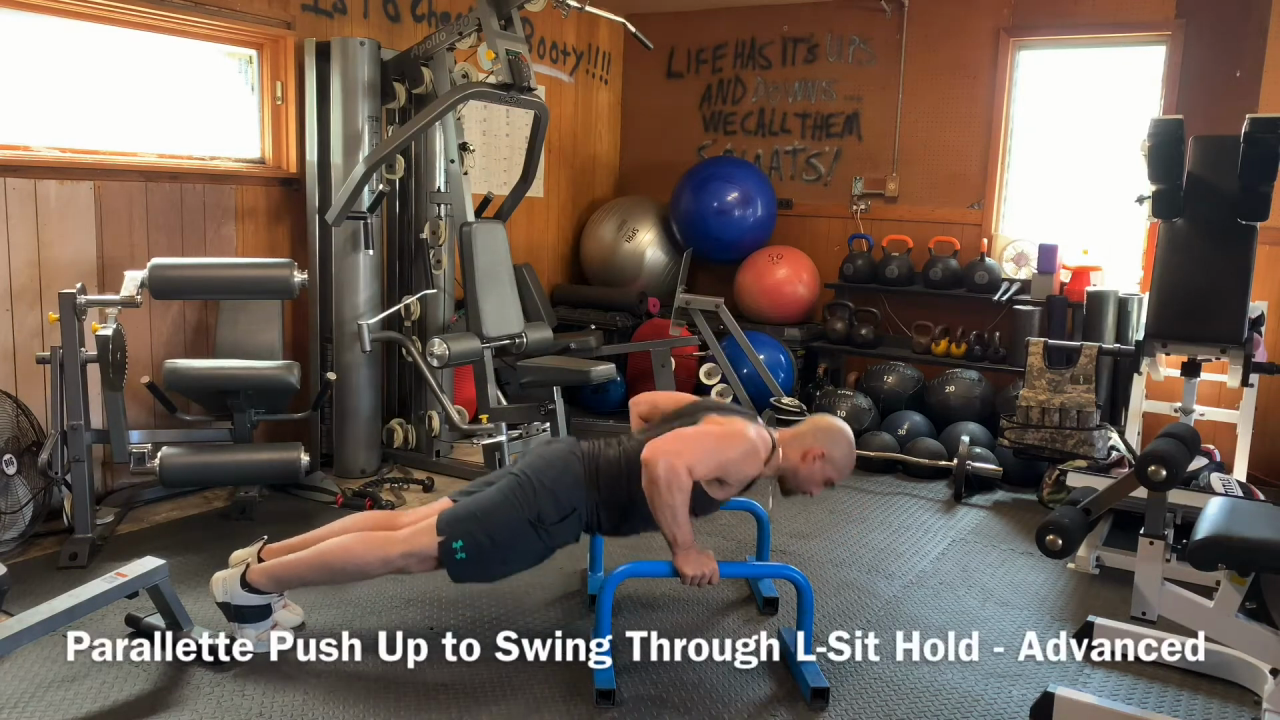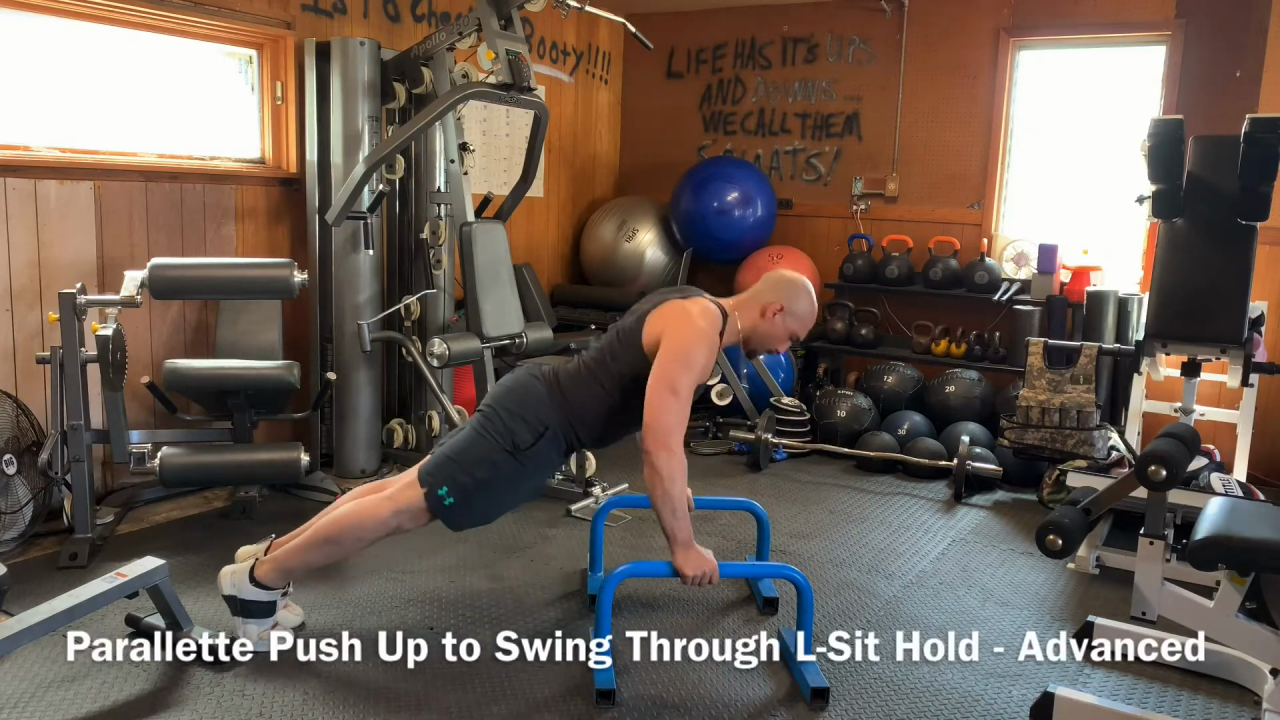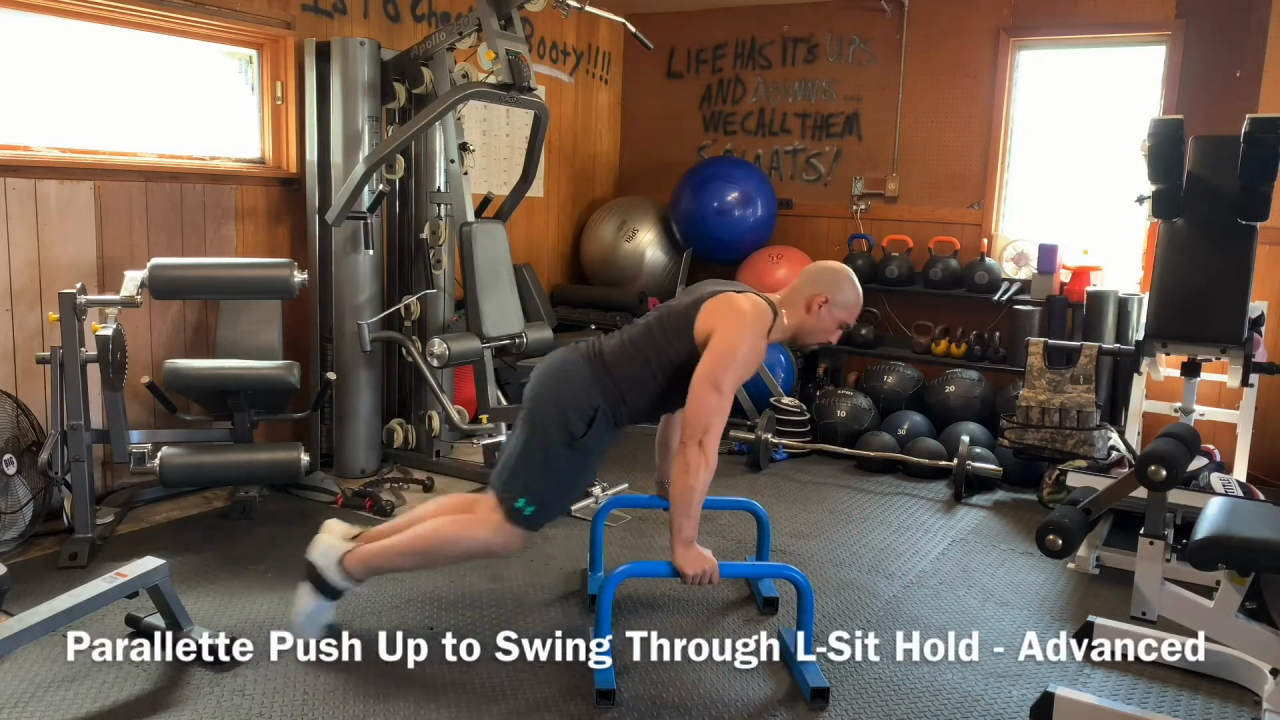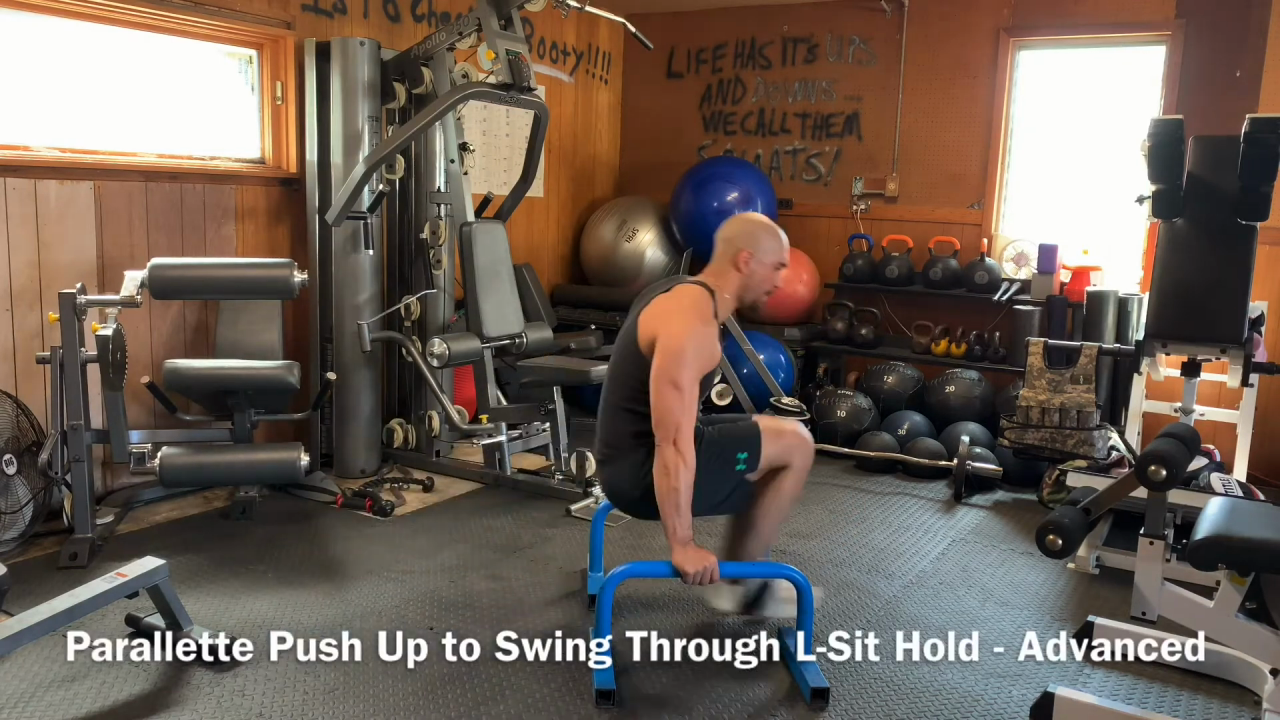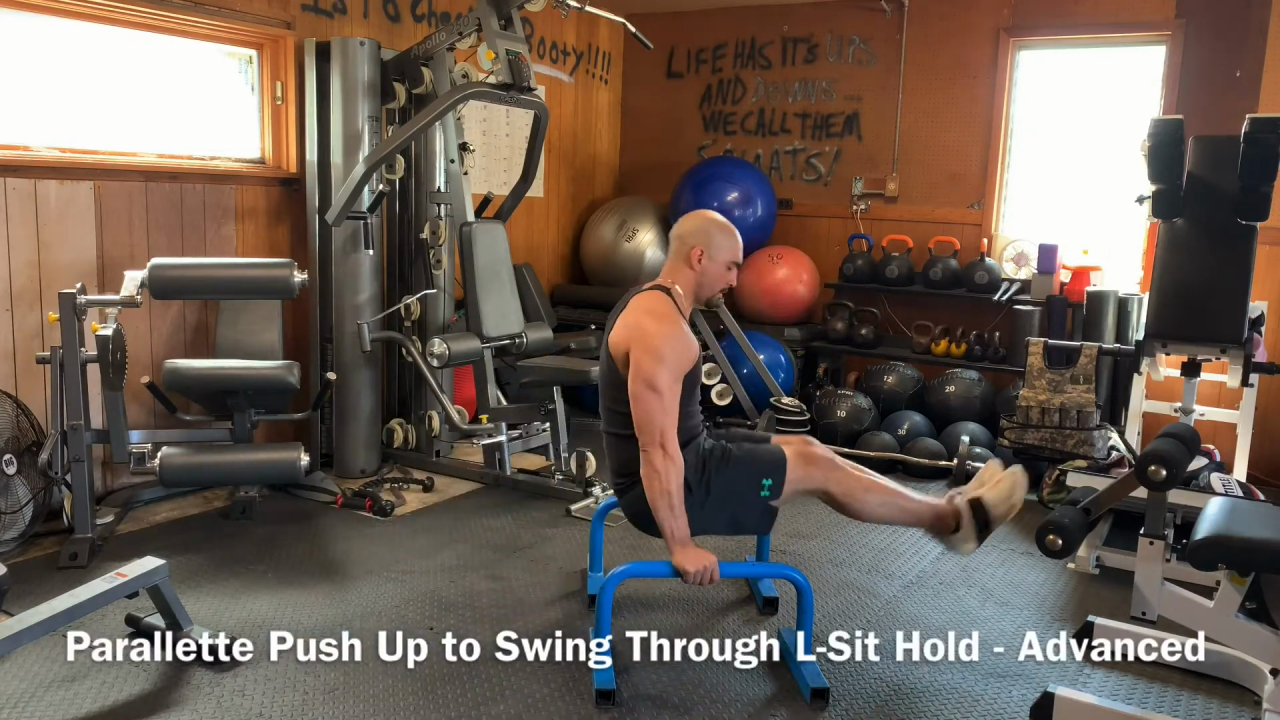
dt=0.4s
person 1, frame 1
left shoulder: (734, 414)
right shoulder: (747, 447)
left elbow: (641, 405)
right elbow: (660, 465)
right wrist: (685, 547)
left hip: (561, 468)
right hip: (559, 497)
left knee: (414, 521)
right knee: (409, 550)
left ankle: (266, 553)
right ankle: (249, 583)
person 1, frame 2
left shoulder: (695, 309)
right shoulder: (697, 331)
left elbow: (650, 413)
right elbow: (662, 445)
left wrist: (670, 490)
right wrist: (683, 546)
left hip: (535, 403)
right hip: (532, 424)
left knee: (407, 489)
right knee: (404, 507)
left ankle: (268, 557)
right ankle: (255, 580)
person 1, frame 3
left shoulder: (733, 304)
right shoulder: (745, 327)
left elbow: (677, 406)
right elbow: (699, 437)
left wrist: (670, 496)
right wrist: (684, 543)
left hip: (569, 384)
right hip: (570, 403)
left knee: (505, 515)
right knee: (501, 529)
left ankle: (355, 540)
right ankle: (340, 561)
person 1, frame 4
left shoulder: (687, 296)
right shoulder: (691, 320)
right elbow: (674, 439)
right wrist: (682, 544)
left hip: (640, 462)
right hip: (640, 469)
right knee: (795, 443)
left ankle: (734, 579)
right ankle: (733, 582)
person 1, frame 5
left shoulder: (650, 305)
right shoulder: (661, 326)
right elbow: (660, 448)
right wrist: (682, 546)
right hip: (672, 485)
left knee: (813, 455)
right knee: (819, 469)
left ankle: (955, 514)
right ankle: (958, 521)
